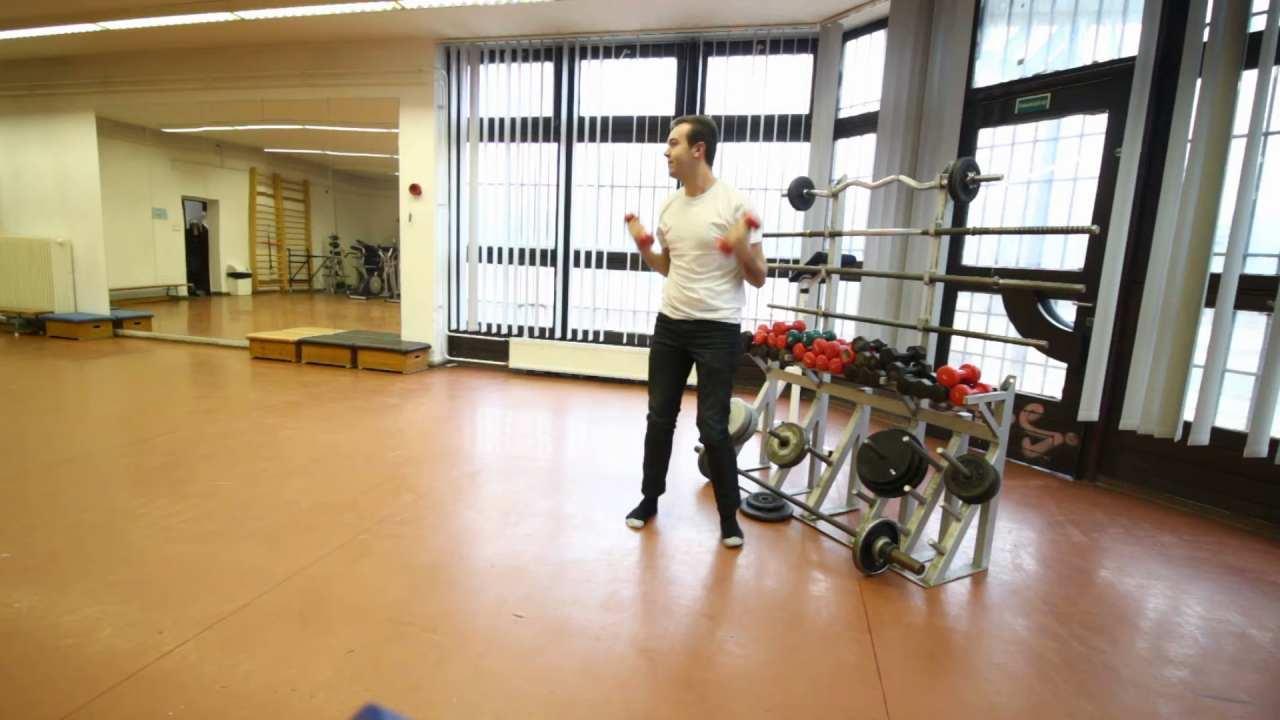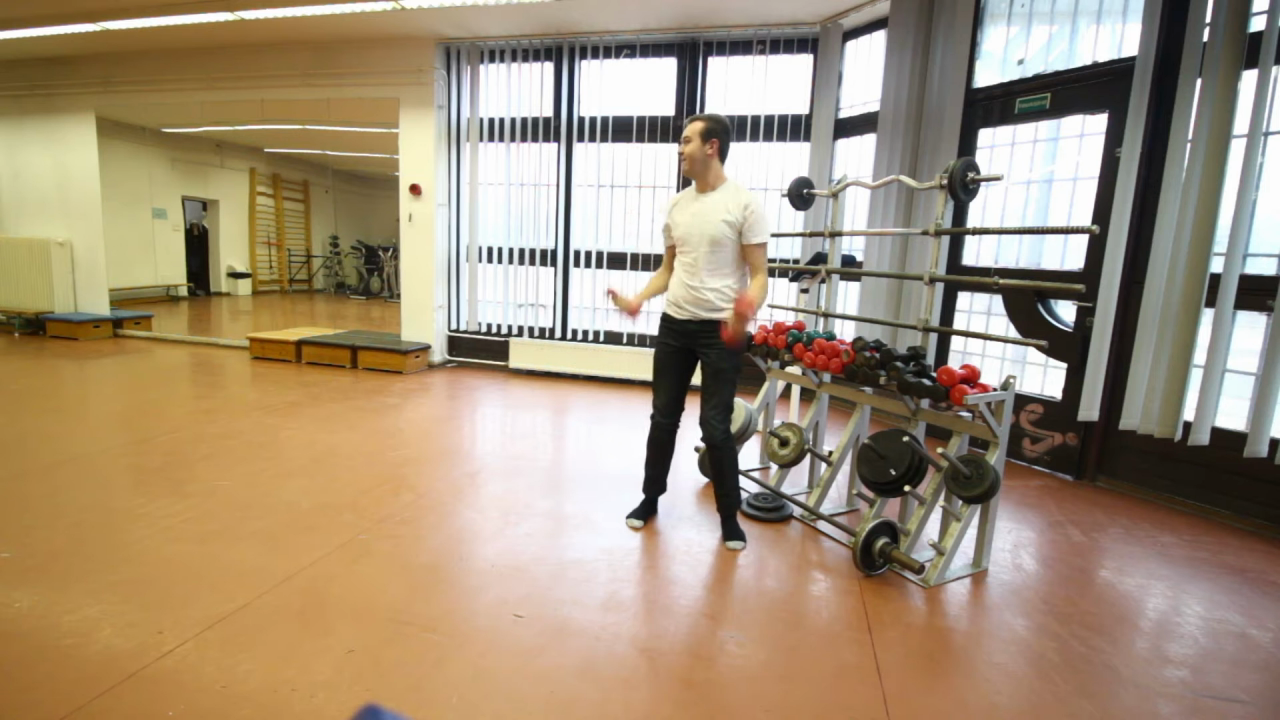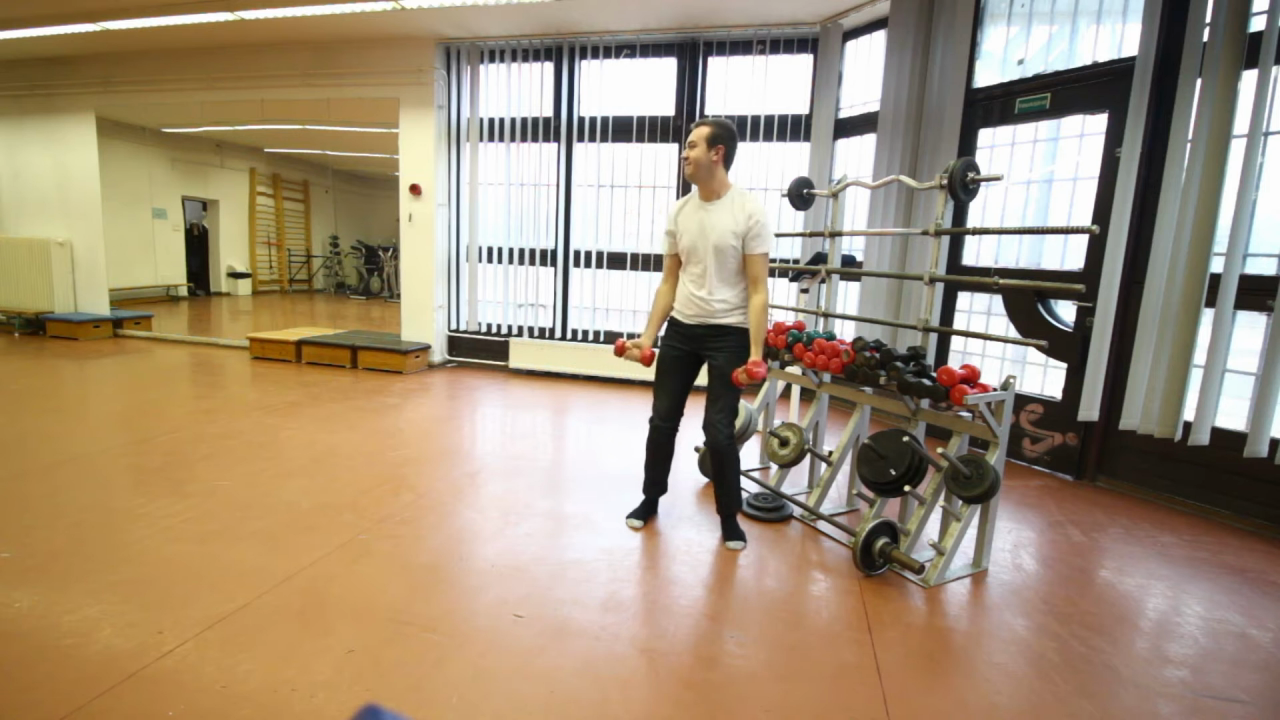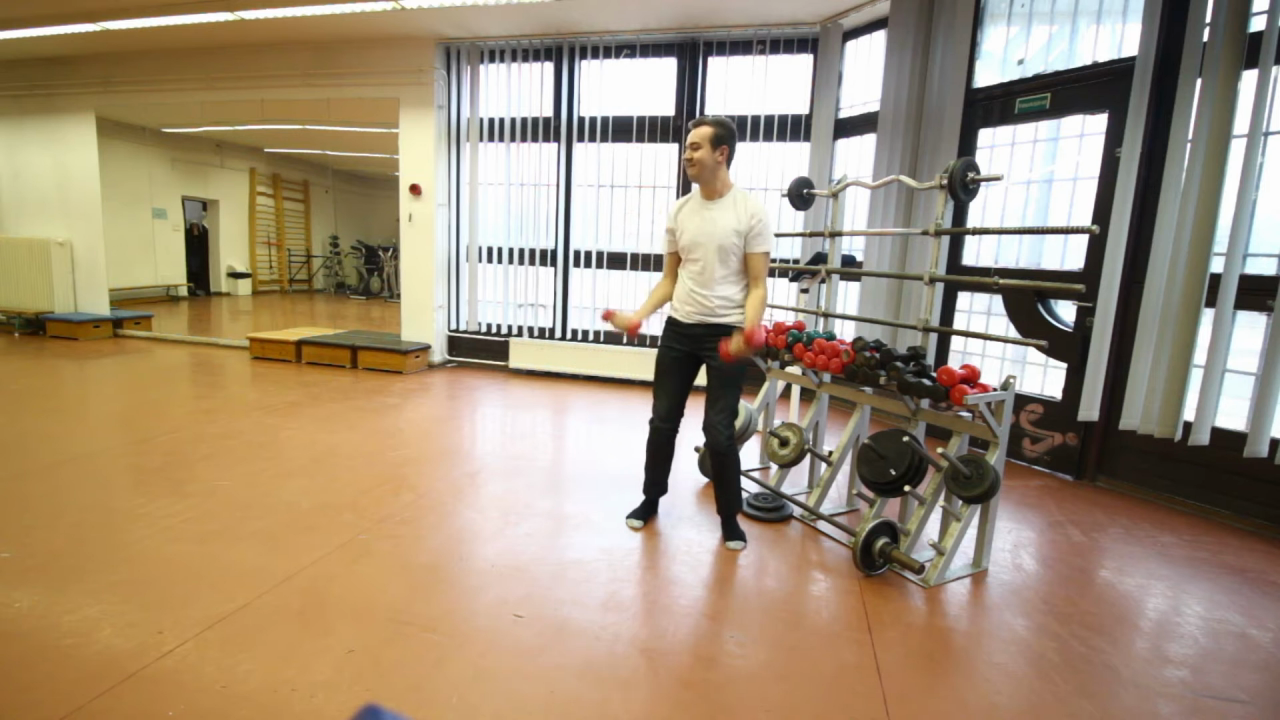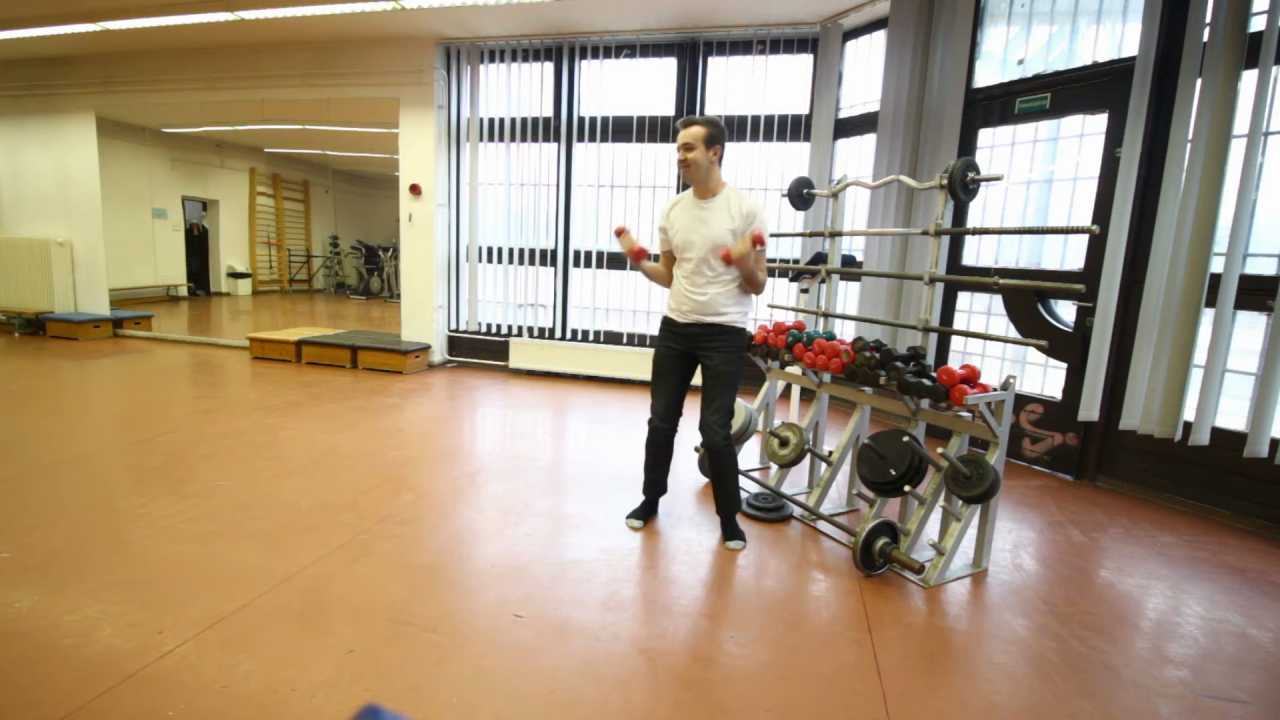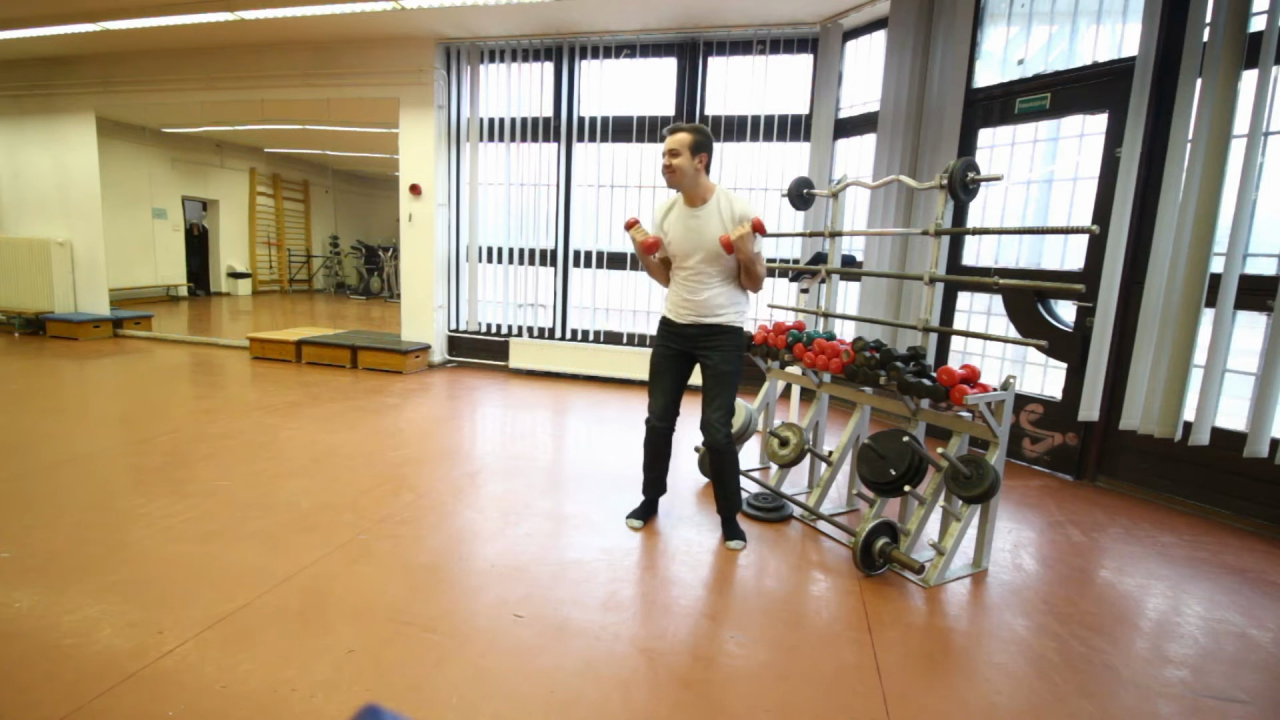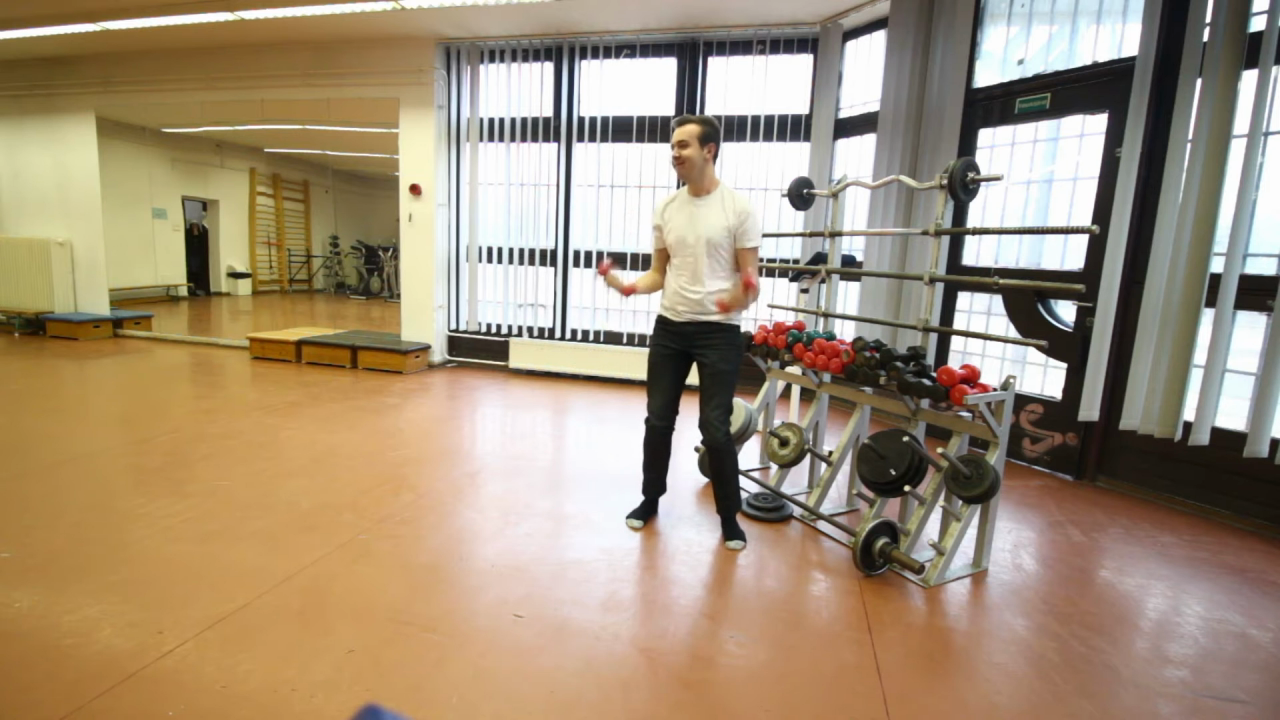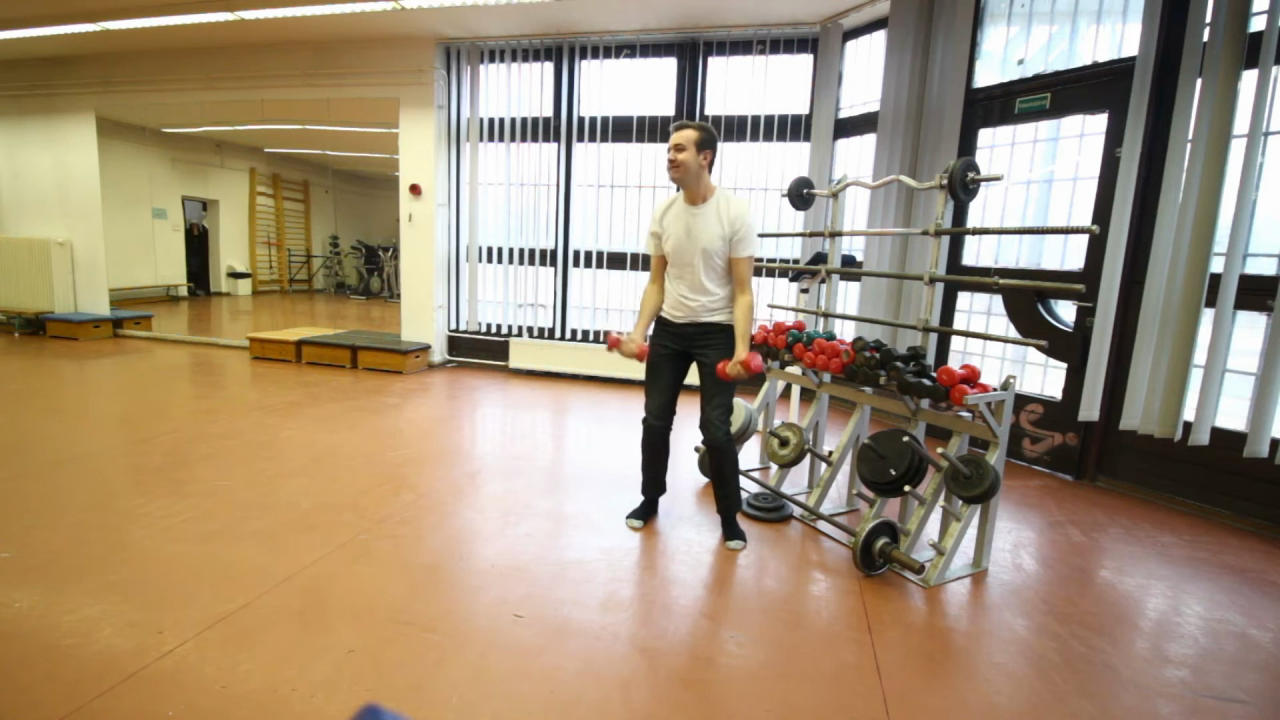
dt=0.2s
person 1, frame 1
left shoulder: (734, 203)
right shoulder: (669, 205)
left elbow: (758, 275)
left wrist: (741, 252)
right wrist: (644, 246)
left hip: (716, 329)
right hip: (669, 324)
left knee: (712, 426)
right knee: (659, 417)
left ankle: (728, 515)
right ankle: (650, 498)
person 1, frame 2
left shoulder: (743, 204)
right shoulder: (677, 204)
left elbow: (758, 276)
left wrist: (746, 315)
right wrist: (639, 298)
left hip: (720, 330)
right hip: (675, 325)
left knee: (715, 427)
right knee: (663, 417)
left ankle: (729, 516)
right ankle: (650, 497)
person 1, frame 3
left shoulder: (749, 213)
right shoulder: (679, 212)
left elbow: (757, 290)
right elbow: (670, 281)
left wrist: (756, 353)
right wrist: (648, 336)
left hip: (728, 335)
right hip: (681, 330)
left knee: (718, 432)
right knee: (662, 420)
left ankle: (729, 518)
right ankle: (650, 498)
person 1, frame 4
left shoulder: (750, 212)
right shoulder: (680, 210)
left elbow: (759, 287)
right elbow: (671, 279)
left wrist: (748, 332)
right wrist: (640, 314)
left hip: (725, 333)
right hip: (679, 329)
left knee: (718, 431)
right knee: (663, 420)
left ankle: (730, 518)
right ankle: (651, 498)
person 1, frame 5
left shoulder: (744, 210)
right shoulder: (673, 210)
left elbow: (757, 287)
left wrist: (746, 262)
right wrist: (640, 260)
left hip: (723, 334)
right hip: (675, 328)
left knee: (715, 431)
right knee: (661, 420)
left ankle: (728, 517)
right ankle: (650, 499)
person 1, frame 6
left shoulder: (736, 210)
right shoulder: (665, 213)
left elbow: (755, 280)
left wrist: (746, 255)
right wrist: (645, 256)
left hip: (722, 332)
right hip: (673, 328)
left knee: (715, 429)
right knee: (659, 420)
left ankle: (729, 517)
right ankle: (650, 498)
person 1, frame 7
left shoulder: (737, 208)
right shoulder: (667, 208)
left elbow: (749, 277)
right elbow: (659, 272)
left wrist: (742, 296)
right wrist: (628, 287)
left hip: (718, 329)
right hip: (670, 326)
left knee: (715, 428)
right knee: (658, 419)
left ankle: (729, 517)
right ankle: (650, 499)
person 1, frame 8
left shoulder: (734, 214)
right shoulder: (663, 213)
left elbow: (742, 289)
right elbow: (657, 281)
left wrist: (742, 348)
right wrist: (638, 332)
left hip: (716, 332)
right hip: (669, 329)
left knee: (715, 428)
right knee: (656, 419)
left ankle: (729, 517)
right ankle: (650, 498)
